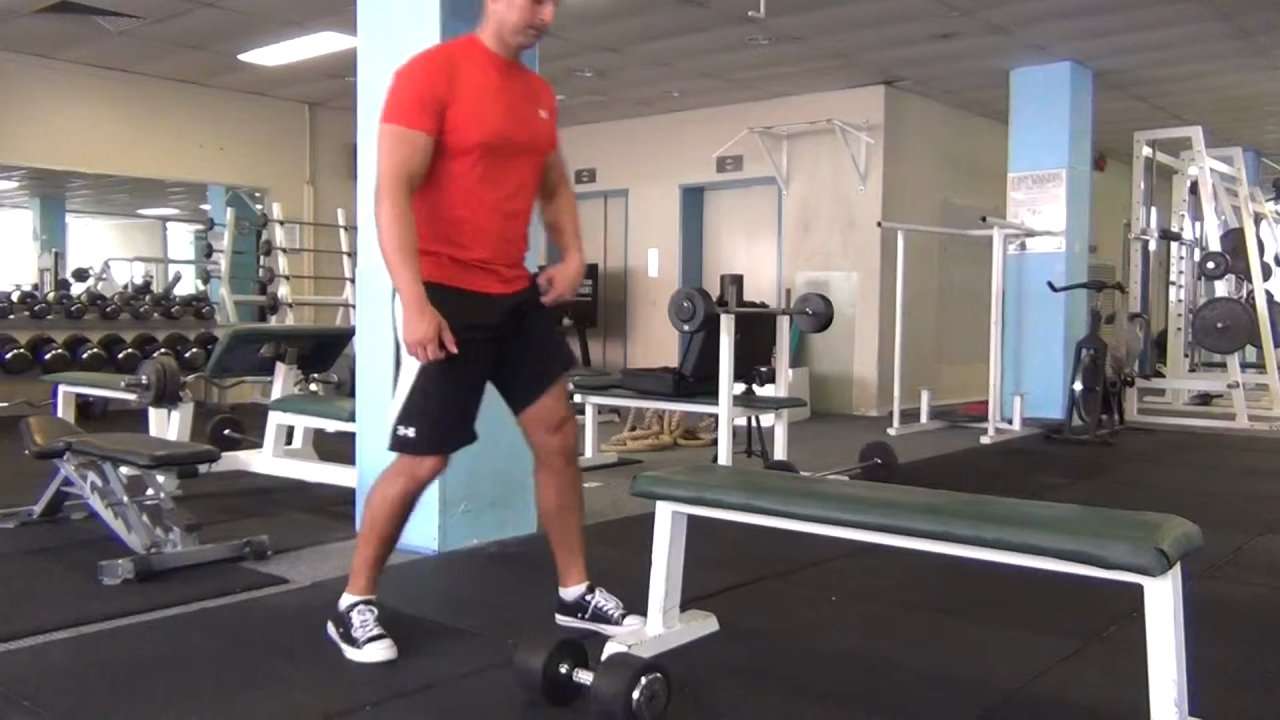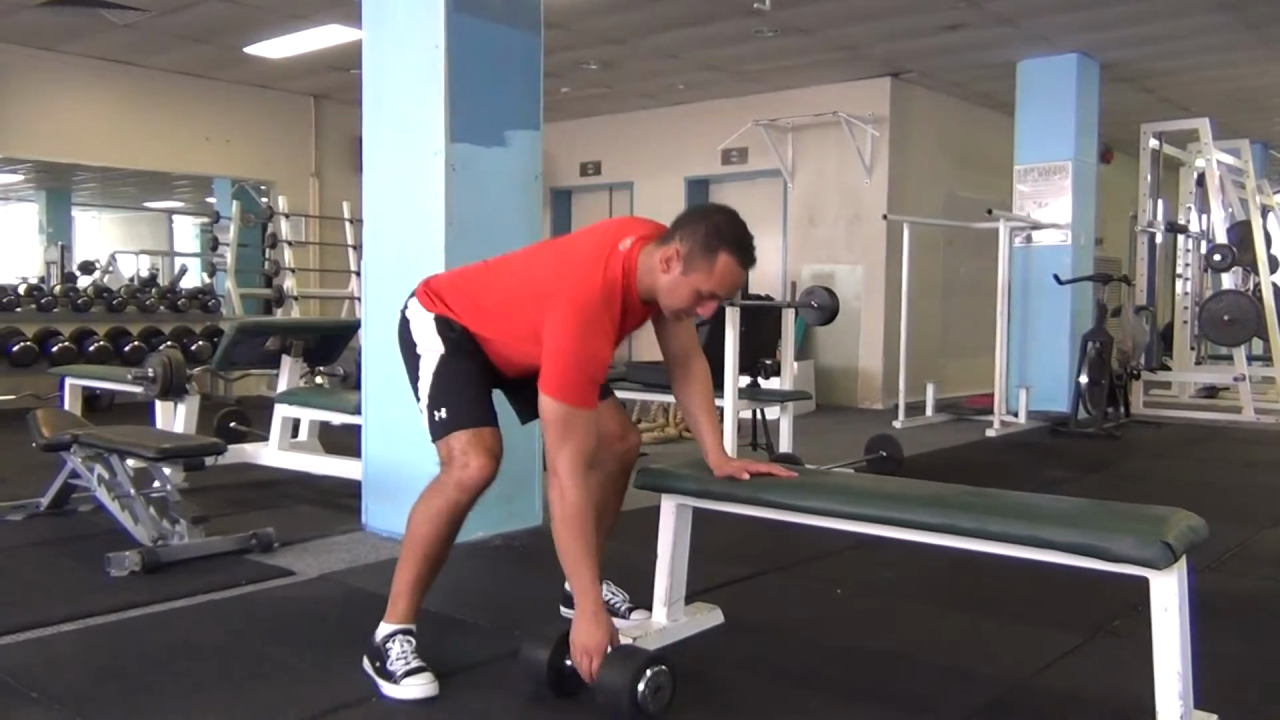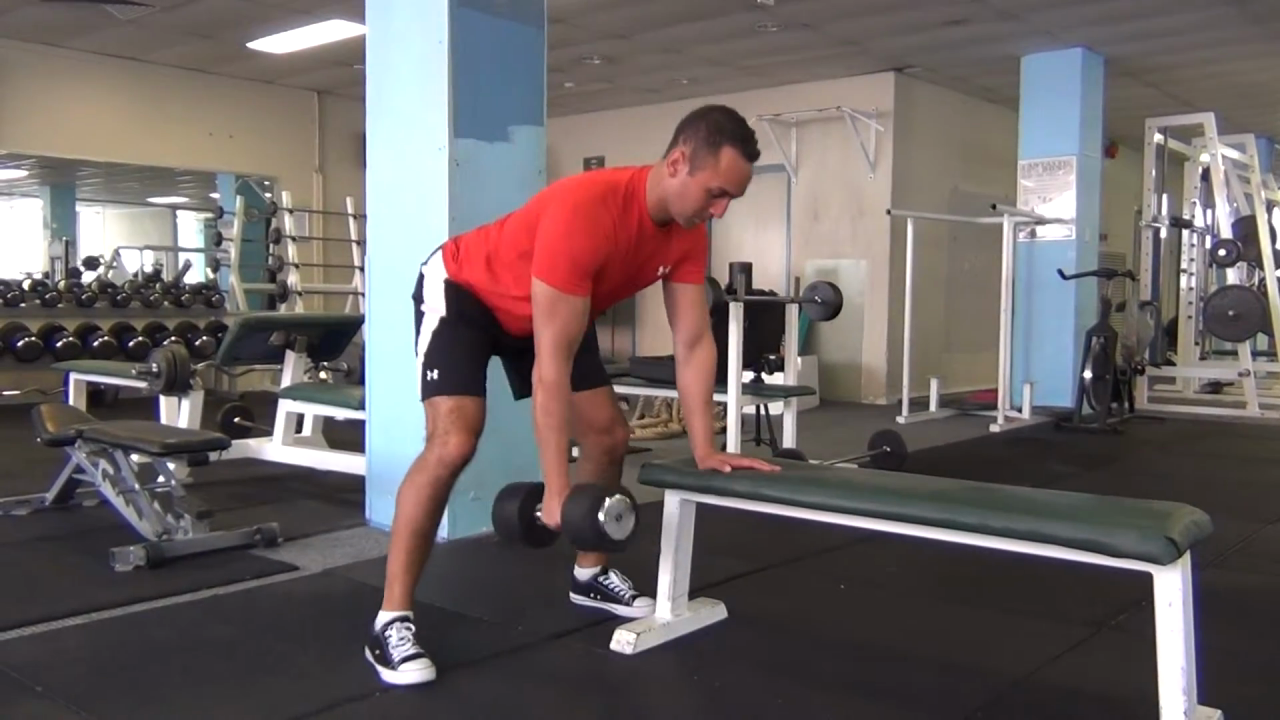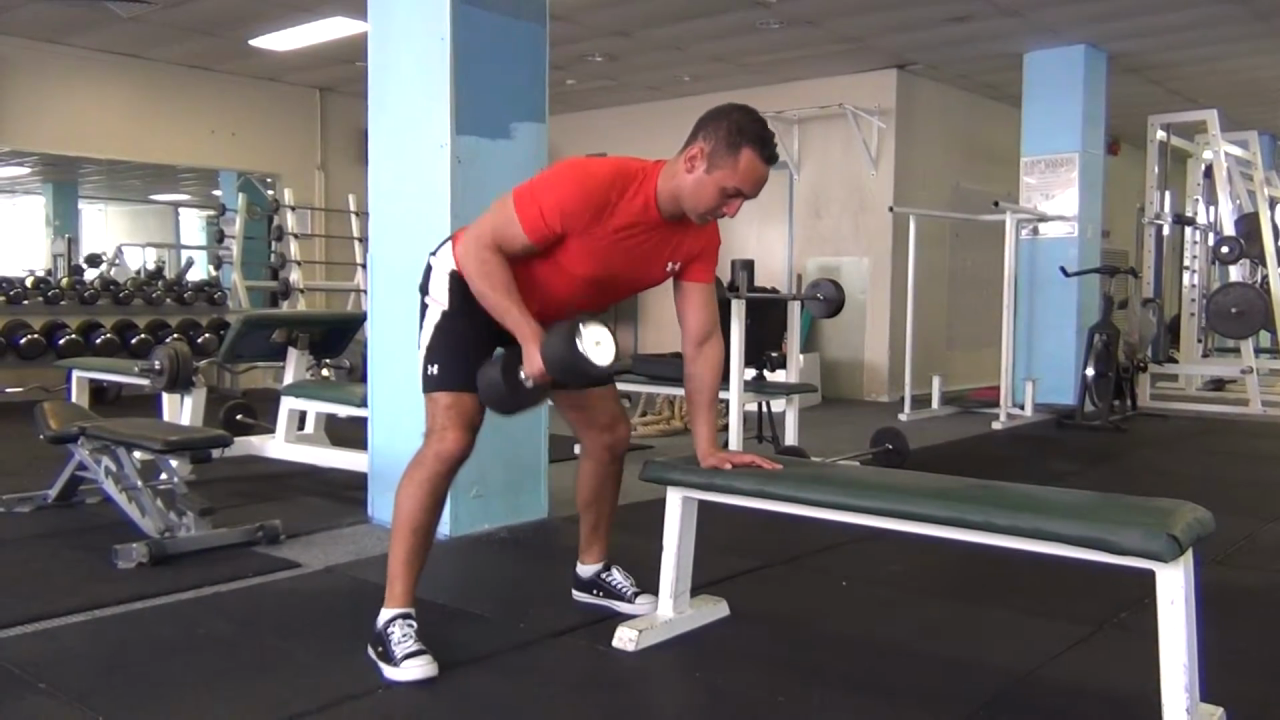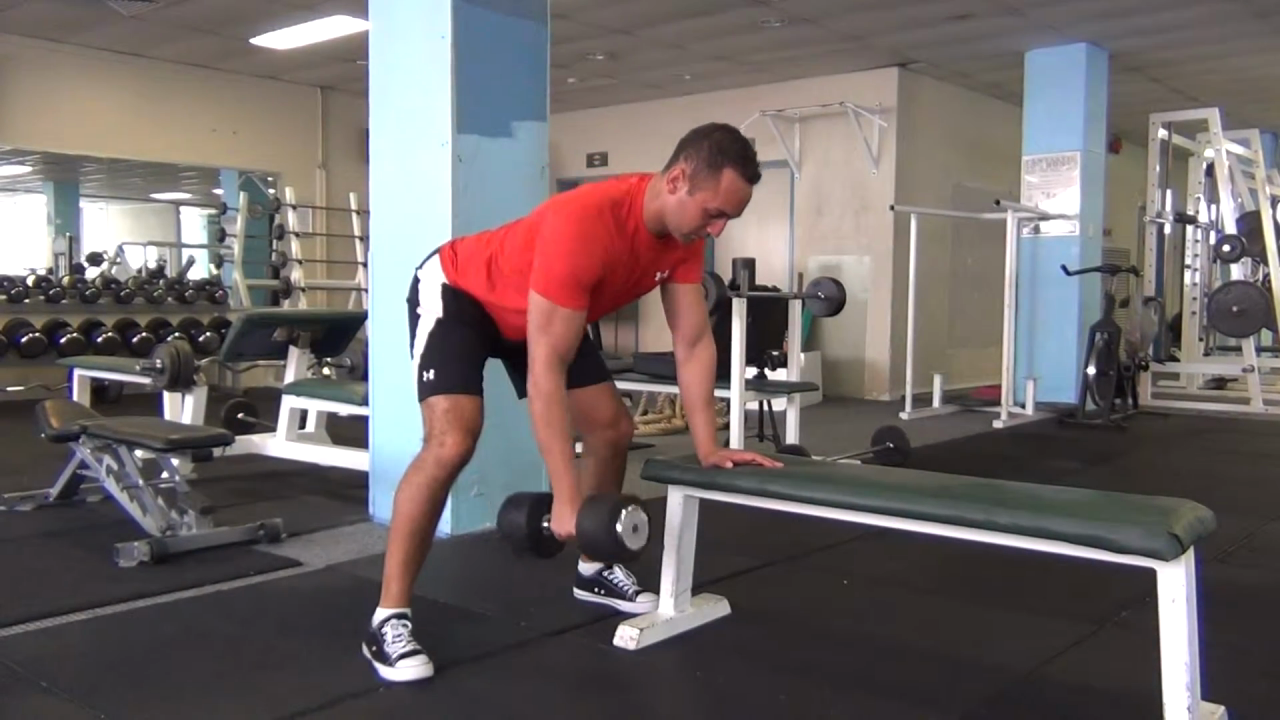
dt=1s
person 1, frame 1
left shoulder: (537, 93)
right shoulder: (430, 73)
left elbow: (554, 183)
right elbow: (393, 195)
left wrist: (572, 252)
right wrist: (415, 300)
left hip: (515, 293)
right hip: (441, 296)
left knee: (559, 437)
right knee: (421, 460)
left ankle: (575, 592)
right ankle: (354, 603)
person 1, frame 2
left shoulder: (661, 262)
right shoulder: (584, 306)
left elbow: (686, 365)
right elbow: (565, 475)
left wrist: (717, 457)
right wrist: (593, 611)
left hip: (518, 333)
right hip: (445, 322)
left knee: (619, 442)
right knee: (473, 464)
left ankle: (579, 590)
right ankle: (392, 633)
person 1, frame 3
left shoulder: (686, 233)
right shoulder: (582, 210)
left elbow: (693, 343)
right elbow: (552, 362)
left wrist: (705, 450)
right wrist: (555, 490)
left hip: (556, 311)
right hip: (462, 291)
left knee: (609, 435)
right knee: (453, 444)
left ankle: (589, 574)
right ankle: (392, 618)
person 1, frame 4
left shoulder: (700, 233)
right shoulder: (590, 185)
left elbow: (702, 339)
right elbow: (477, 245)
left wrist: (708, 446)
right wrist: (530, 339)
left hip: (557, 310)
right hip: (469, 284)
left knee: (612, 431)
right knee: (450, 439)
left ankle: (591, 570)
right ankle: (394, 616)
person 1, frame 5
left shoulder: (683, 232)
right shoulder: (583, 223)
left elbow: (693, 341)
right elbow: (545, 369)
left wrist: (707, 446)
right wrist: (566, 498)
left hip: (545, 311)
right hip: (457, 293)
left knee: (613, 429)
right knee: (451, 443)
left ankle: (593, 569)
right ankle: (389, 617)
